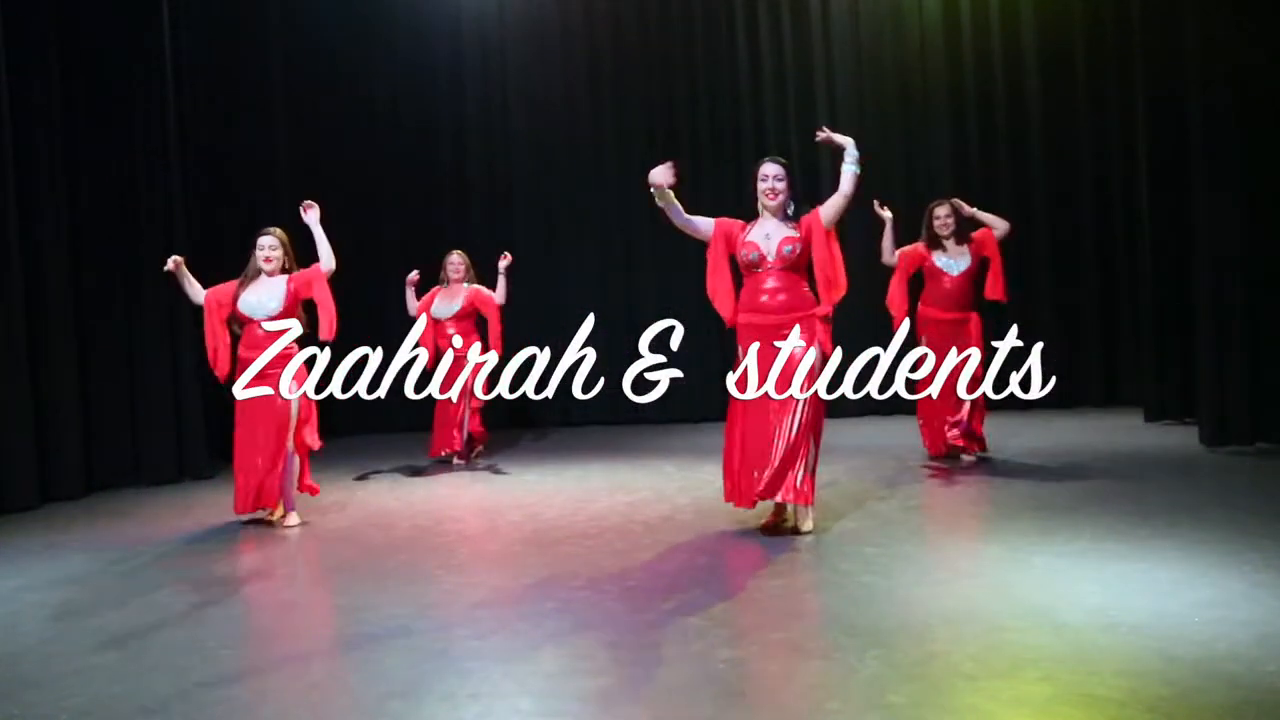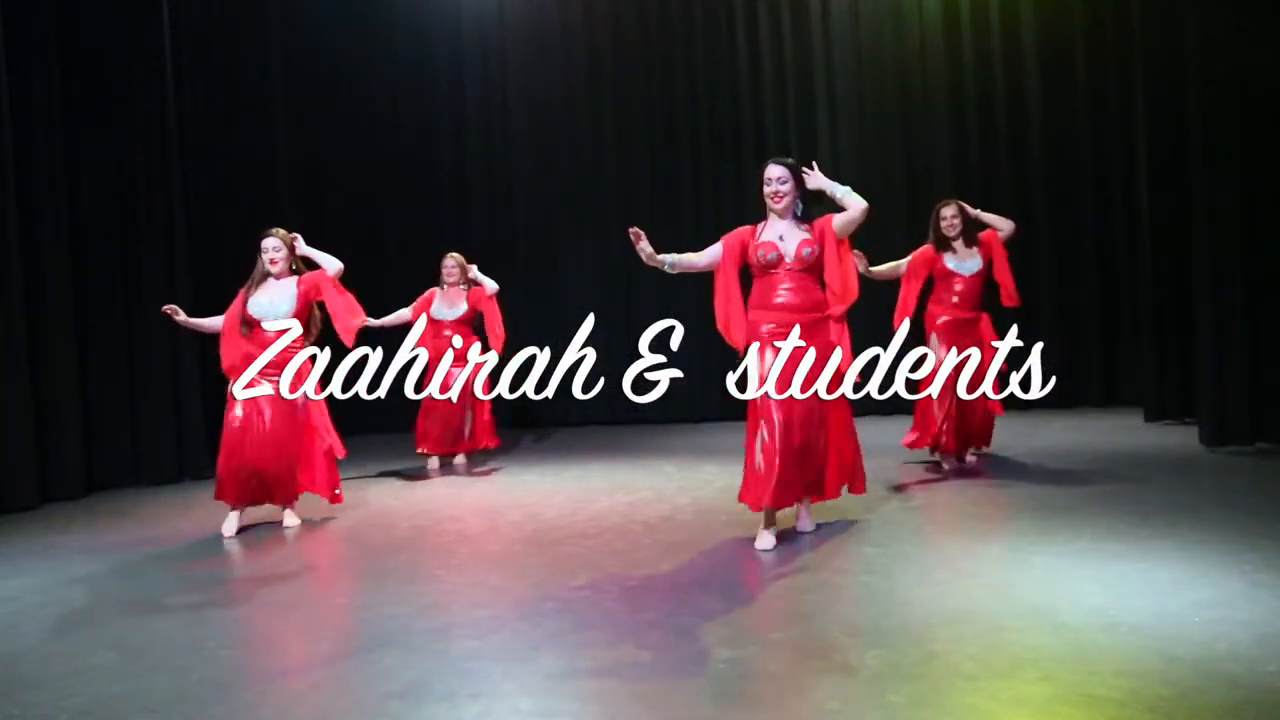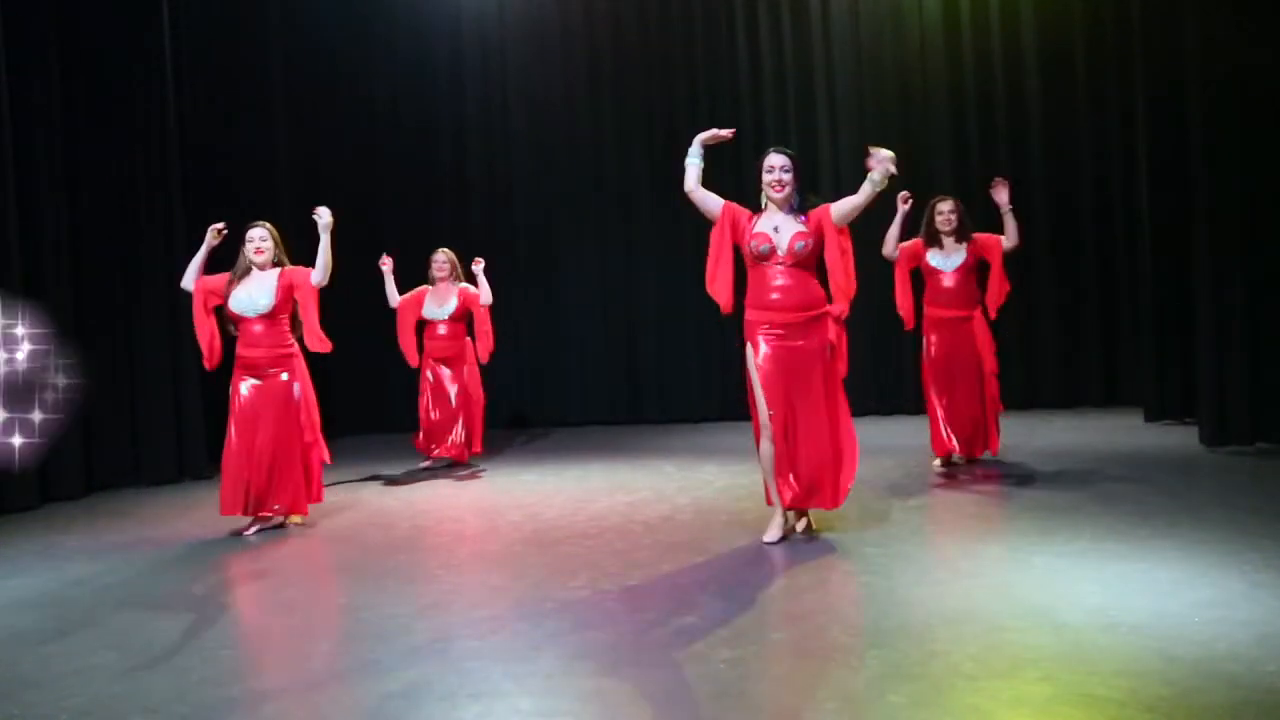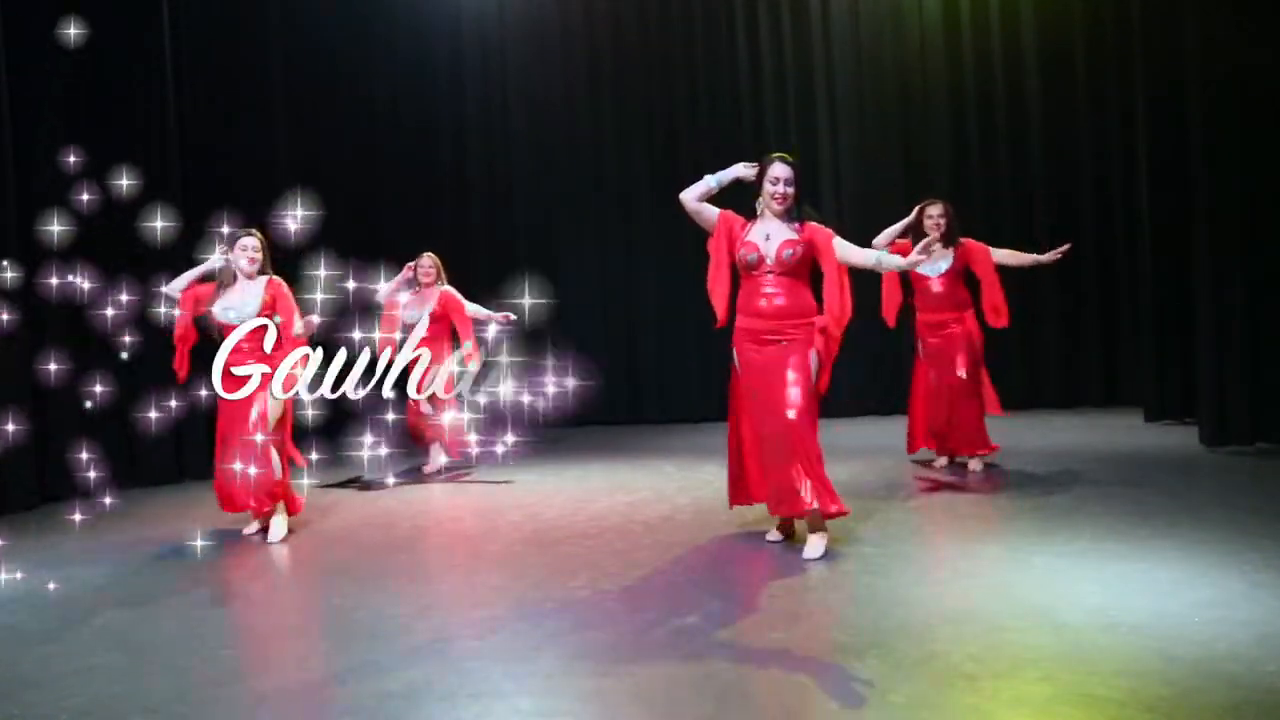
dt=0.5s
person 1, frame 1
left shoulder: (808, 226)
right shoulder: (733, 232)
left elbow: (845, 191)
right elbow: (683, 221)
left wrist: (848, 147)
right wrist: (662, 191)
left hip: (801, 332)
right hip: (755, 336)
left knee: (797, 416)
right knee: (754, 419)
left ankle: (800, 505)
right ankle: (777, 505)
person 1, frame 2
left shoulder: (819, 229)
right shoulder: (748, 236)
left elbow: (860, 209)
right elbow: (701, 259)
left wrist: (825, 185)
right wrist: (656, 258)
left hip: (815, 334)
right hip: (769, 337)
left knee: (812, 422)
right knee: (770, 421)
left ankle: (804, 503)
right ankle: (766, 518)
person 1, frame 3
left shoulder: (817, 220)
right shoulder: (742, 222)
left elbow: (864, 197)
right elbow: (692, 189)
left wrist: (881, 169)
right wrist: (699, 144)
left hip: (811, 330)
right hip: (764, 332)
left knee: (813, 417)
right knee: (770, 419)
left ankle: (802, 506)
right ankle: (778, 512)
person 1, frame 4
left shoulder: (809, 233)
right shoulder: (736, 228)
left elbow: (858, 255)
right elbow: (688, 199)
left wrist: (904, 263)
right wrist: (732, 173)
left hip: (797, 340)
right hip: (751, 339)
left knee: (794, 423)
right knee: (761, 427)
left ankle: (817, 526)
right ankle: (785, 514)
person 2, frame 1
left shoulder: (295, 282)
right shoulder: (241, 288)
left elbow: (328, 266)
right elbow: (201, 297)
left wrist: (315, 225)
right wrist: (181, 270)
left hip: (284, 372)
right hip: (250, 375)
left knee: (283, 438)
right knee: (252, 438)
left ankle: (289, 506)
right ankle: (273, 499)
person 2, frame 2
left shoulder: (304, 283)
right shoulder: (251, 290)
left elbow: (336, 268)
right elbow: (225, 323)
left wrist: (306, 250)
right wrist: (187, 320)
left hip: (291, 374)
right hip: (253, 375)
left knee: (289, 443)
right knee: (241, 440)
left ankle: (288, 505)
right ankle: (236, 506)
person 2, frame 3
left shoulder: (288, 277)
right shoulder: (233, 282)
left elbow: (320, 279)
right elbow: (190, 285)
left wrist: (325, 234)
right wrist: (206, 247)
left hip: (284, 371)
right hip: (247, 375)
left knee: (286, 439)
right knee: (248, 441)
left ankle: (291, 506)
right ankle: (264, 510)
person 2, frame 4
left shoulder: (273, 286)
right shoulder: (217, 290)
left elbow: (293, 328)
right elbow: (172, 290)
left wrist: (307, 326)
right wrist: (208, 265)
left hip: (267, 374)
right hip: (232, 377)
left knee: (261, 439)
right knee: (236, 447)
left ankle: (277, 511)
right ankle: (259, 511)
person 3, frame 1
left shoulder: (973, 243)
right shoulder: (922, 250)
left elbow: (1003, 228)
right elbow: (888, 258)
left wrist: (971, 212)
right wrist: (888, 223)
left hip: (964, 323)
right hip: (931, 323)
left knee: (966, 379)
right knee: (934, 381)
left ankle: (965, 440)
right ankle: (940, 442)
person 3, frame 2
left shoulder: (981, 244)
right shoulder: (932, 251)
left elbow: (1009, 227)
right elbow: (900, 267)
left wrist: (975, 214)
right wrist: (869, 271)
left hip: (974, 323)
right hip: (942, 323)
left knee: (971, 385)
right knee: (944, 380)
left ankle: (965, 445)
right ankle: (942, 445)
person 3, frame 3
left shoulder: (974, 243)
right shoulder: (922, 246)
left elbow: (1011, 242)
right elbow: (889, 252)
left wrist: (1004, 207)
right wrist: (900, 215)
left hip: (969, 323)
right hip: (935, 325)
left knee: (971, 382)
right knee: (938, 384)
left ankle: (969, 446)
right ankle: (942, 449)
person 3, frame 4
left shoulder: (963, 247)
right shoulder: (909, 249)
left elbow: (1001, 256)
right elbow: (878, 245)
left wrist: (1041, 258)
right wrist: (908, 221)
left hip: (959, 326)
right hip: (927, 329)
left knee: (964, 385)
right knee: (933, 389)
left ankle: (972, 450)
right ankle: (943, 449)
person 4, frame 1
left shoulder: (474, 291)
right shoulder: (437, 293)
left elbow: (498, 300)
right elbow: (415, 312)
left wrist: (501, 272)
right wrist: (410, 286)
left hip: (468, 353)
right hip: (446, 356)
left knee: (463, 398)
right knee: (448, 401)
left ankle: (460, 449)
right ankle: (474, 443)
person 4, frame 2
left shoulder: (473, 294)
right shoulder: (433, 294)
left elbow: (493, 289)
right elbow: (409, 313)
left wrist: (476, 275)
right wrist: (379, 322)
left hip: (464, 358)
right hip: (439, 358)
left knee: (462, 403)
right knee: (435, 404)
left ankle: (461, 451)
right ankle: (433, 453)
person 4, frame 3
left shoulder: (464, 290)
right shoulder: (423, 293)
left elbow: (486, 301)
right elbow: (395, 302)
left wrist: (479, 273)
right wrist: (388, 275)
left hip: (460, 358)
right hip: (432, 359)
left knee: (460, 403)
right knee: (431, 405)
left ankle: (460, 452)
right ankle: (436, 453)
person 4, frame 4
left shoulder: (446, 293)
right shoulder: (407, 297)
left elbow: (468, 308)
right elbow: (381, 299)
left wrist: (494, 315)
right wrist: (402, 276)
left hip: (438, 357)
left knee: (424, 401)
right knee: (420, 404)
left ankle: (438, 452)
right ankle: (439, 451)
